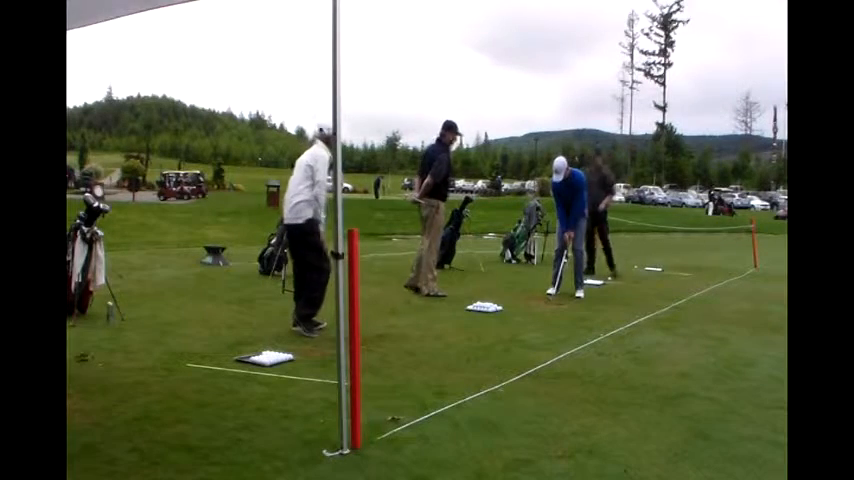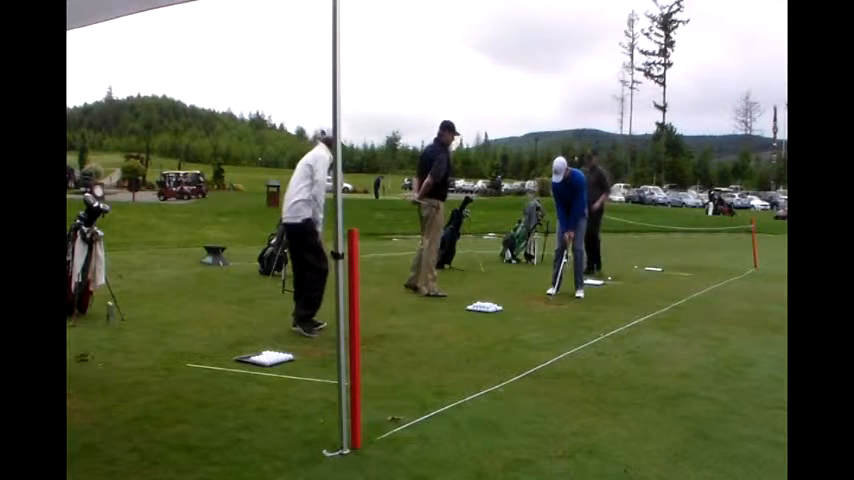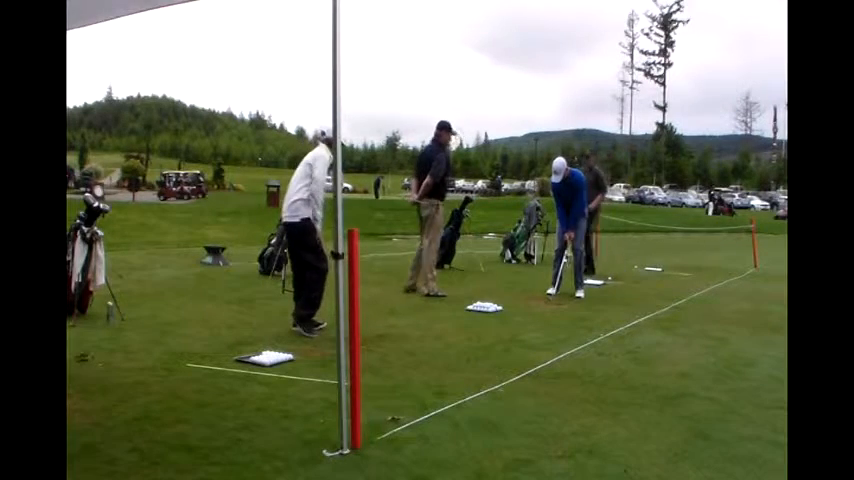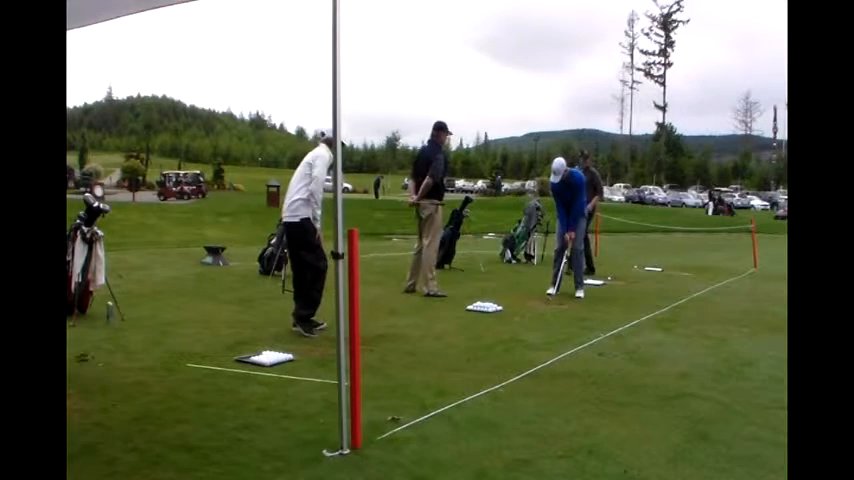
dt=0.1s
person 1, frame 1
left shoulder: (309, 153)
right shoulder: (321, 155)
right elbow: (319, 192)
left wrist: (315, 222)
right wrist: (320, 225)
left hip: (290, 218)
right hip: (303, 217)
left knee: (302, 267)
right knee: (320, 266)
left ankle: (301, 317)
right ankle: (304, 315)
person 1, frame 2
left shoulder: (313, 154)
right shoulder: (323, 155)
right elbow: (317, 191)
left wrist: (314, 223)
right wrist: (319, 226)
left hip: (290, 217)
right hip: (301, 217)
left knee: (302, 267)
right knee: (318, 266)
left ankle: (302, 316)
right ankle: (303, 317)
person 1, frame 3
left shoulder: (314, 154)
right shoulder: (323, 155)
right elbow: (316, 189)
left wrist: (313, 221)
right wrist: (317, 223)
left hip: (290, 217)
right hip: (301, 217)
left knee: (301, 267)
right knee: (318, 266)
left ankle: (302, 316)
right ankle: (303, 317)
person 1, frame 4
left shoulder: (315, 154)
right shoulder: (323, 155)
right elbow: (315, 188)
left wrist: (312, 221)
right wrist: (316, 222)
left hip: (291, 217)
right hip: (300, 217)
left knee: (302, 266)
right knee: (317, 265)
left ankle: (302, 316)
right ankle: (303, 316)
person 2, frame 1
left shoulder: (431, 149)
right shoulder: (443, 154)
left elbow: (419, 175)
right elbow: (431, 179)
left wrist: (416, 193)
right wrist: (420, 195)
left hip: (426, 202)
right hip: (434, 202)
left knee: (426, 243)
right knee: (431, 245)
left ankle: (414, 280)
right ankle: (429, 287)
person 2, frame 2
left shoulder: (428, 150)
right shoulder: (442, 154)
left elbow: (418, 175)
right elbow: (431, 179)
left wrist: (416, 194)
right wrist: (420, 196)
left hip: (424, 202)
right hip: (434, 202)
left knee: (425, 242)
right knee: (431, 244)
left ankle: (413, 280)
right ankle: (429, 287)
person 2, frame 3
left shoulder: (426, 150)
right shoulder: (441, 154)
left elbow: (416, 176)
right elbow: (431, 179)
left wrist: (414, 194)
right wrist: (419, 196)
left hip: (424, 202)
right hip: (433, 202)
left knee: (423, 243)
right knee: (431, 244)
left ankle: (412, 282)
right ankle: (429, 287)
person 2, frame 4
left shoulder: (421, 151)
right shoulder: (438, 154)
left elbow: (412, 177)
right elbow: (431, 179)
left wrist: (413, 196)
right wrist: (419, 197)
left hip: (421, 203)
right hip: (431, 203)
left knee: (421, 243)
right knee: (431, 245)
left ankle: (411, 283)
right ankle: (430, 287)
person 3, frame 1
left shoulder: (579, 178)
right shoulder: (555, 182)
left elbow: (578, 204)
right elbow: (559, 206)
left wrist: (571, 228)
right wrist: (565, 229)
left hip: (579, 215)
right hip: (564, 215)
left knee: (577, 249)
right knee: (560, 248)
left ankle: (579, 287)
right ankle: (555, 284)
person 3, frame 2
left shoulder: (579, 178)
right shoulder: (555, 182)
left elbow: (578, 204)
right elbow: (559, 206)
left wrist: (571, 229)
right wrist: (565, 230)
left hip: (579, 215)
right hip: (564, 215)
left knee: (577, 249)
right knee: (560, 248)
left ankle: (579, 287)
right ankle: (555, 284)
person 3, frame 3
left shoulder: (578, 178)
right shoulder: (555, 182)
left elbow: (578, 204)
right elbow: (559, 206)
left wrist: (572, 229)
right wrist: (565, 230)
left hip: (579, 215)
right hip: (564, 215)
left knee: (577, 249)
right knee: (559, 248)
left ankle: (579, 287)
right ankle: (555, 284)
person 3, frame 4
left shoulder: (578, 178)
right shoulder: (554, 182)
left elbow: (578, 204)
right elbow: (560, 207)
left wrist: (572, 229)
right wrist: (565, 230)
left hip: (578, 214)
right hip: (563, 215)
left knee: (577, 248)
right knee: (559, 248)
left ankle: (579, 287)
right ankle: (554, 284)
person 4, frame 1
left shoulder: (605, 173)
right shoulder: (589, 173)
left elbow: (611, 192)
left wrist: (604, 203)
left hip: (600, 210)
right hip: (590, 210)
left knee: (604, 238)
right knee: (589, 239)
left ankle: (612, 266)
right ankle: (590, 267)
person 4, frame 2
left shoulder: (600, 172)
right shoulder: (586, 172)
left elbow: (607, 191)
left wrist: (599, 203)
left hip: (596, 209)
right hip: (587, 208)
left knee: (593, 235)
right knee: (587, 237)
left ankle: (598, 266)
right ankle: (590, 266)
person 4, frame 3
left shoulder: (597, 172)
right shoulder: (583, 172)
left elbow: (603, 191)
left wrist: (594, 203)
left hip: (591, 209)
left knee: (586, 234)
right knee: (585, 236)
left ankle: (590, 266)
right ankle: (588, 266)
person 4, frame 4
left shoulder: (593, 173)
right shoulder: (580, 173)
left elbow: (600, 192)
left wrist: (591, 204)
left hip: (587, 209)
left knee: (582, 235)
right knee: (583, 236)
right ankle: (589, 266)
